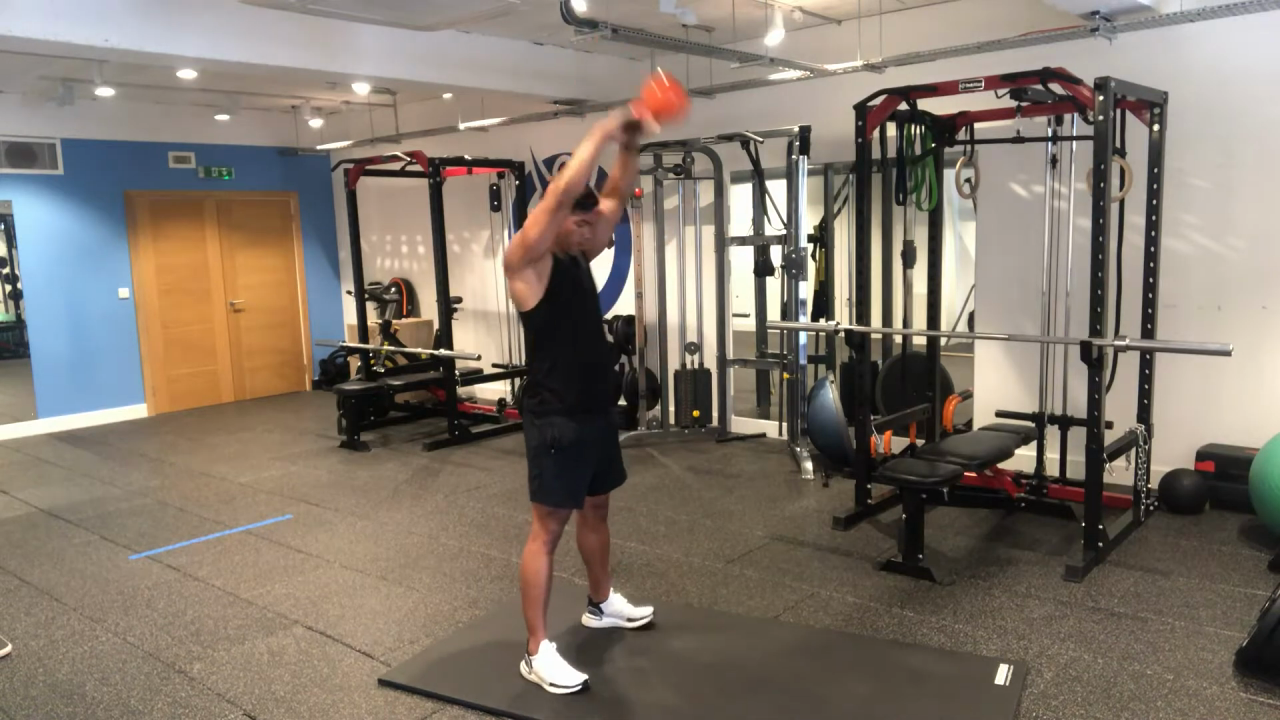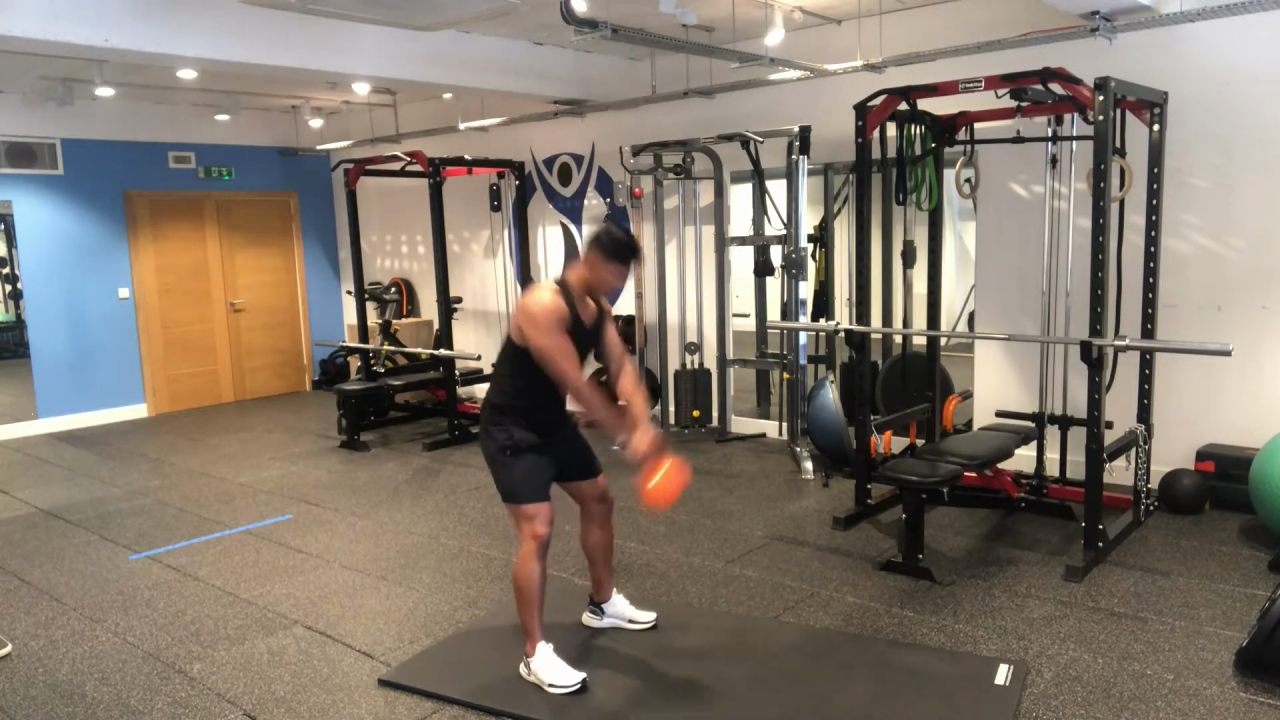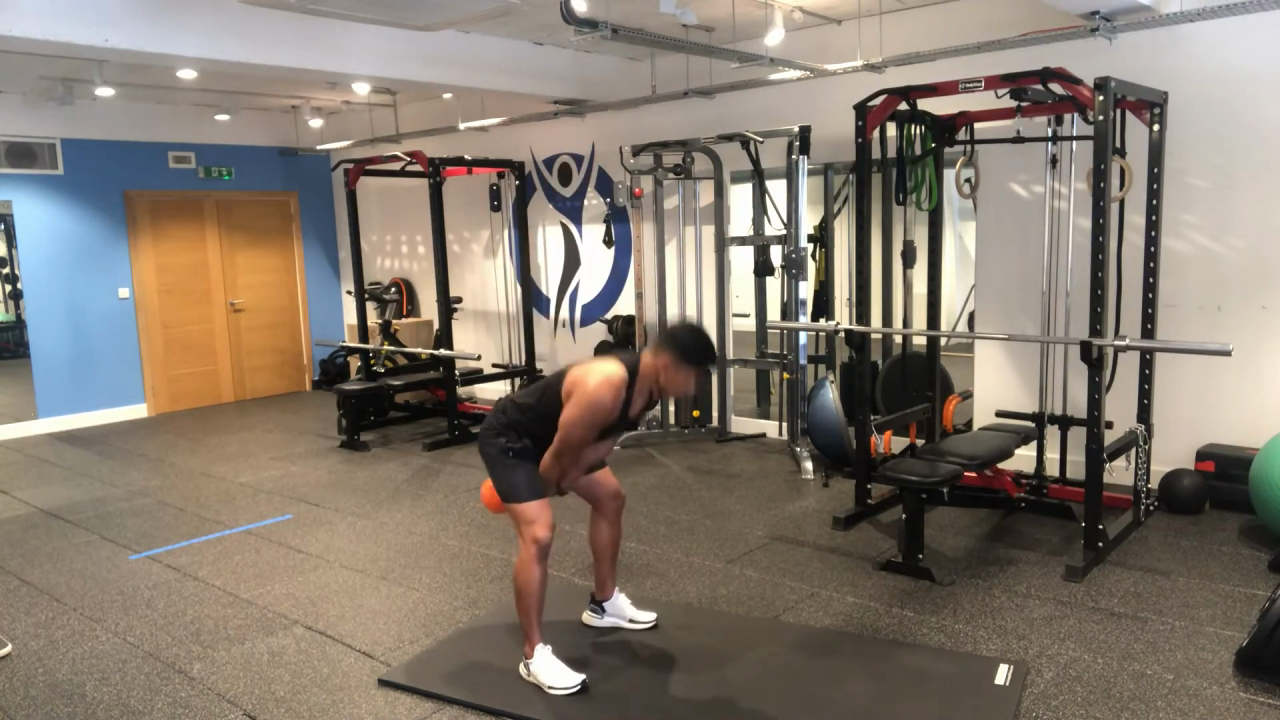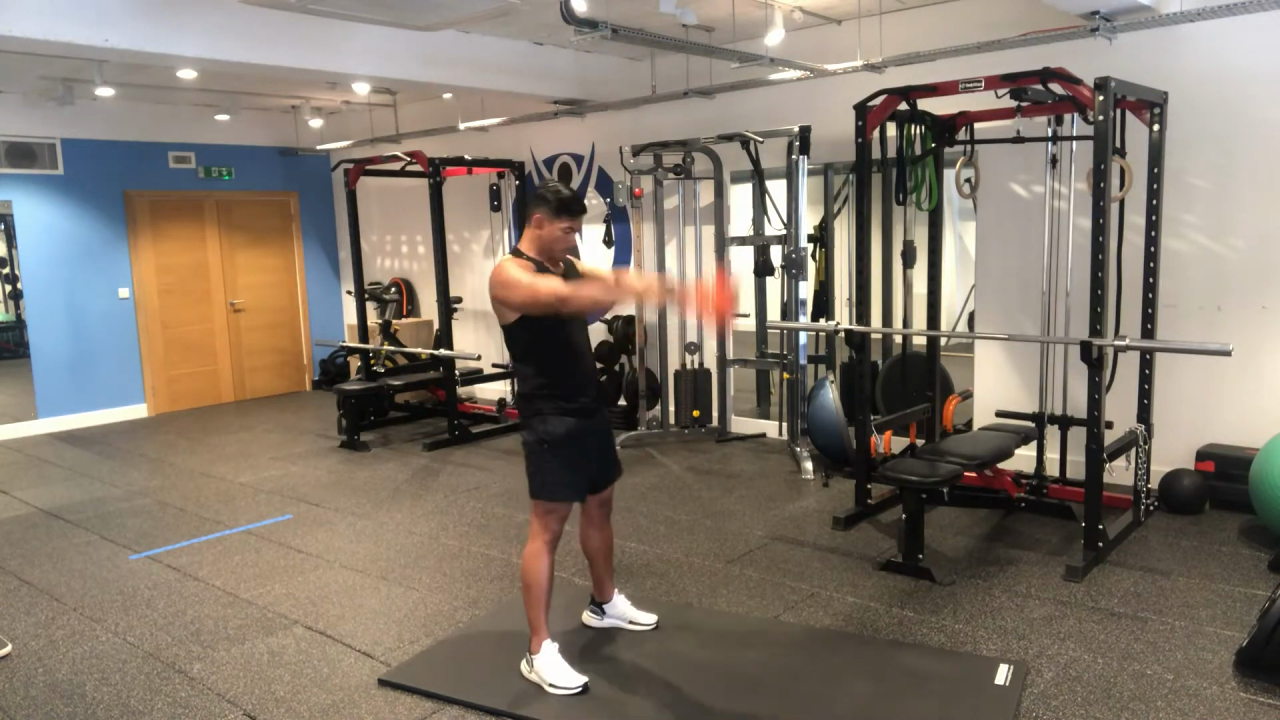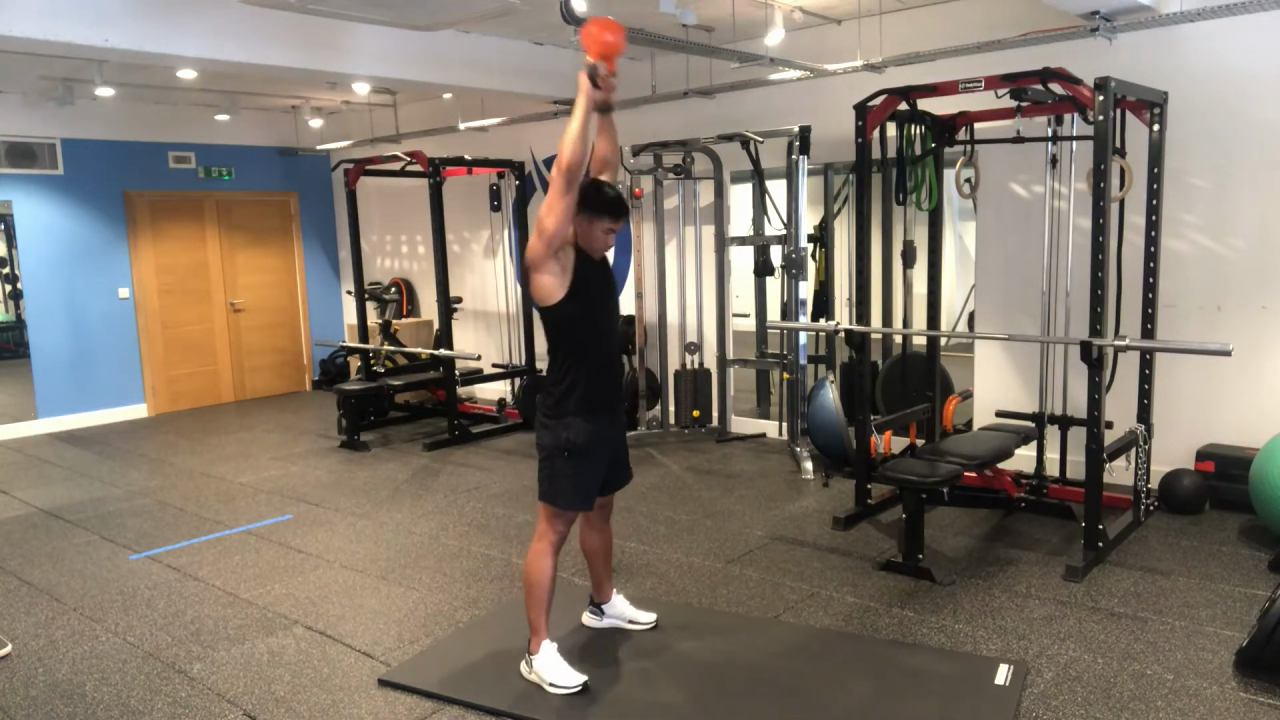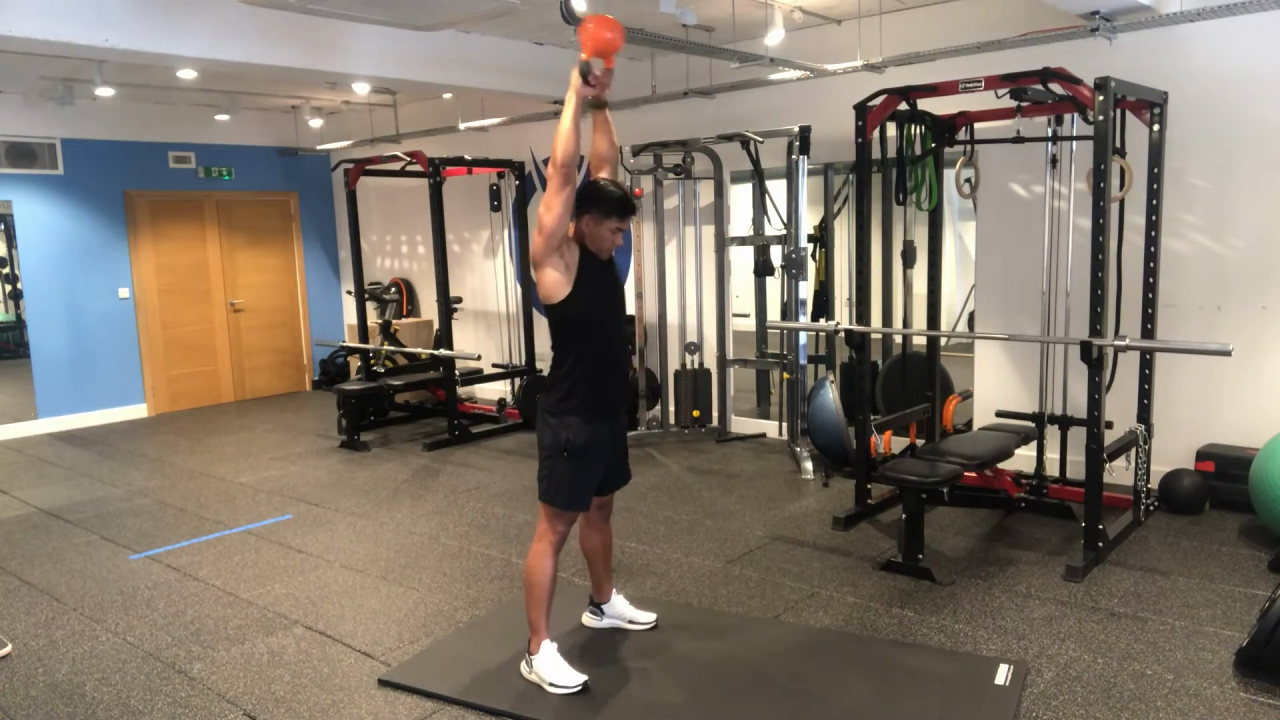
dt=0.4s
person 1, frame 1
left shoulder: (575, 255)
right shoulder: (528, 258)
left elbow: (617, 195)
right elbow: (560, 192)
left wrist: (629, 144)
right wrist: (599, 134)
left hip: (597, 410)
right hip: (556, 418)
left knee: (596, 510)
right knee: (547, 528)
left ankle: (601, 602)
right ankle: (537, 652)
person 1, frame 2
left shoulder: (597, 306)
right shoulder: (546, 306)
left elbow: (622, 368)
right elbow: (577, 386)
left wrist: (643, 424)
right wrist: (624, 436)
left hip: (554, 420)
right hip: (511, 427)
left knee: (599, 498)
right knee: (538, 530)
left ankle: (603, 603)
right ankle: (535, 653)
person 1, frame 3
left shoulder: (647, 383)
right shoulder: (603, 387)
left elbow: (601, 442)
right elbow: (561, 453)
left wrist: (564, 481)
right wrist: (544, 491)
left hip: (555, 438)
right hip: (510, 438)
left knee: (611, 498)
right knee: (538, 534)
left ankle: (604, 601)
right ankle: (534, 655)
person 1, frame 4
left shoulder: (568, 264)
right shoulder: (510, 275)
left elbow: (606, 286)
right elbow: (567, 298)
left wrist: (650, 285)
right wrist: (637, 286)
left hip: (590, 409)
right hip: (550, 418)
left knee: (599, 506)
right knee: (548, 527)
left ankle: (604, 603)
right ankle: (539, 652)
person 1, frame 5
left shoulder: (593, 255)
right shoulder: (550, 258)
left elbow: (603, 170)
right elbow: (566, 176)
left wrist: (606, 107)
right wrist: (586, 101)
left hip: (606, 412)
right hip: (568, 420)
left knee: (599, 513)
right knee: (553, 529)
left ankle: (603, 604)
right ankle: (537, 651)
person 1, frame 6
left shoulder: (600, 254)
right shoulder: (556, 258)
left elbow: (606, 166)
right elbow: (562, 174)
left wrist: (600, 105)
right wrist: (573, 99)
left hip: (608, 413)
right hip: (570, 418)
left knee: (599, 513)
right knee: (554, 528)
left ankle: (603, 604)
right ankle: (538, 652)
